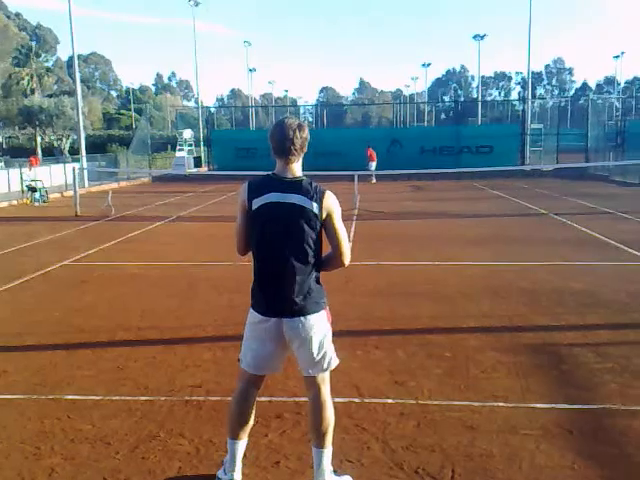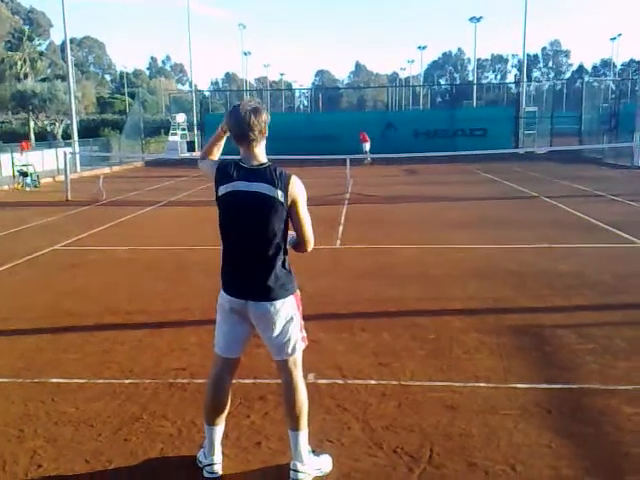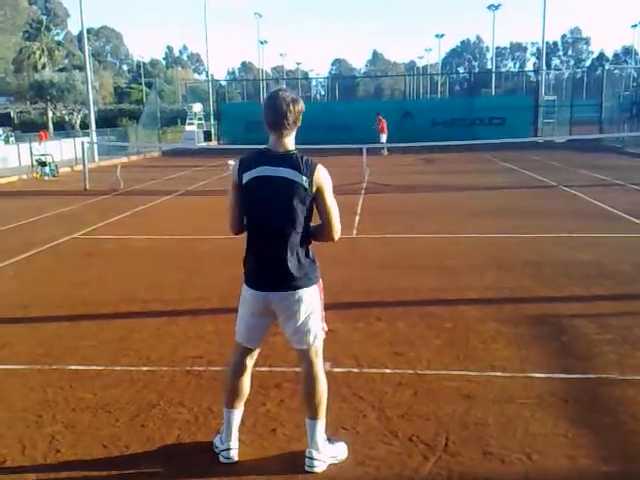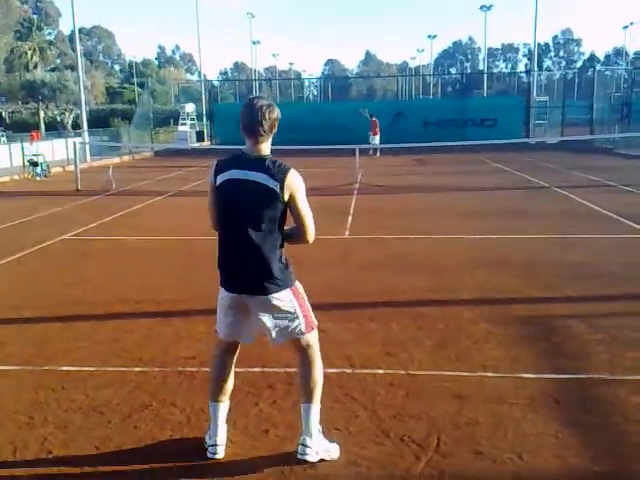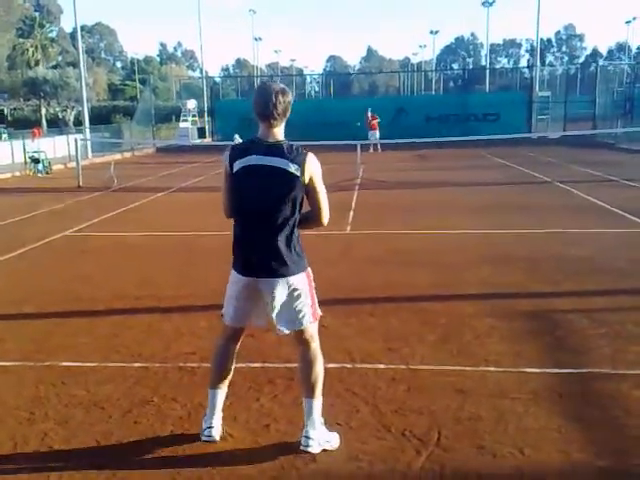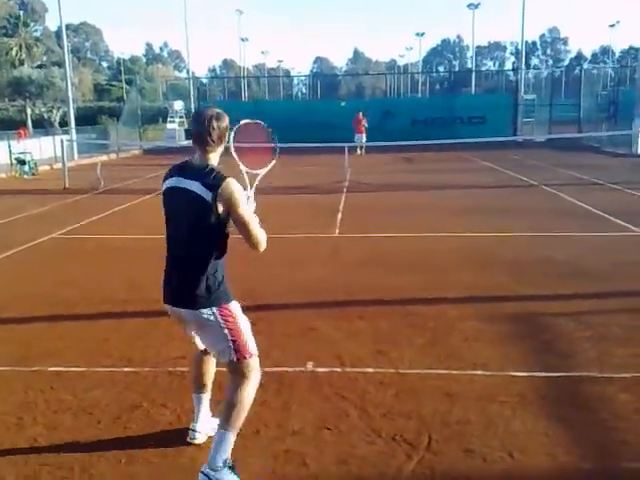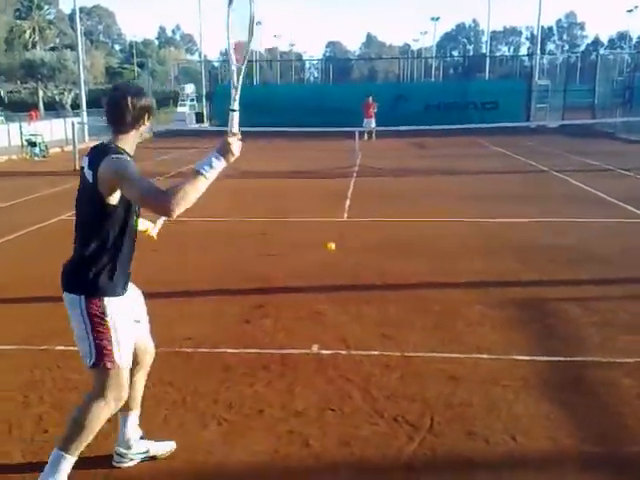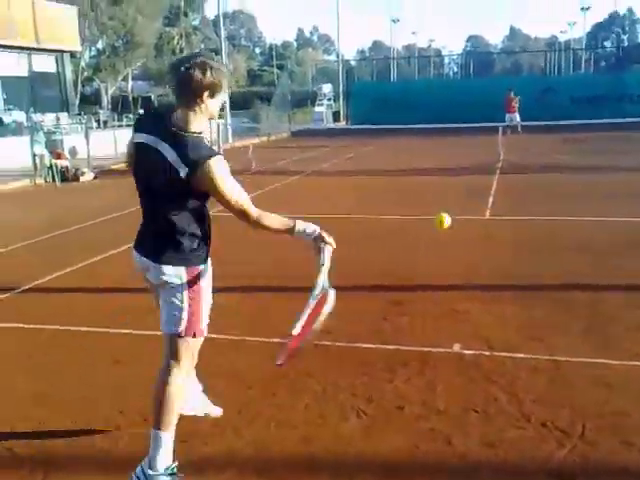
dt=0.5s
person 1, frame 1
left shoulder: (252, 192)
right shoulder: (324, 198)
left elbow: (242, 248)
right elbow: (342, 259)
left hip: (264, 308)
right hip: (308, 310)
left knee: (248, 385)
right knee: (320, 389)
person 1, frame 2
left shoulder: (221, 174)
right shoulder: (289, 183)
left elbow: (204, 158)
right elbow: (306, 244)
left wrist: (226, 124)
left hip: (233, 293)
right hip: (276, 294)
left knee: (222, 369)
right knee: (291, 372)
person 1, frame 3
left shoulder: (243, 167)
right shoulder: (315, 172)
left elbow: (235, 227)
right elbow: (332, 233)
left hip: (257, 281)
right hip: (299, 282)
left knee: (243, 357)
right knee: (312, 360)
left ankle: (228, 440)
right ankle: (317, 449)
person 1, frame 4
left shoulder: (220, 170)
right shoulder: (287, 176)
left elbow: (216, 224)
right elbow: (307, 235)
left hip: (232, 282)
right hip: (274, 284)
left knee: (225, 350)
right knee: (309, 348)
left ankle: (215, 436)
right ankle: (311, 439)
person 1, frame 5
left shoulder: (234, 156)
right shoulder: (305, 161)
left elbow: (229, 211)
right elbow: (321, 219)
left hip: (246, 268)
right hip: (287, 269)
left knee: (229, 337)
right knee: (309, 344)
left ankle: (211, 422)
right ankle: (313, 431)
person 1, frame 6
left shoulder: (172, 177)
right shoulder: (225, 187)
right elbow: (258, 243)
right wrist: (250, 217)
left hip: (175, 294)
right hip: (208, 298)
left knee: (206, 347)
right knee: (247, 373)
left ankle: (200, 422)
person 1, frame 7
left shoulder: (107, 157)
right shoulder: (114, 164)
right elbow: (168, 205)
right wrist: (216, 159)
left hip: (114, 287)
right hip: (94, 294)
left knee: (142, 355)
right knee: (109, 390)
left ankle: (130, 445)
person 1, frame 8
left shoulder: (146, 125)
right shoulder: (205, 161)
left elbow: (135, 165)
right elbow: (252, 215)
right wrist: (303, 229)
left hip: (150, 252)
right hip: (180, 263)
left knee: (191, 331)
right knee: (180, 356)
left ankle: (190, 394)
